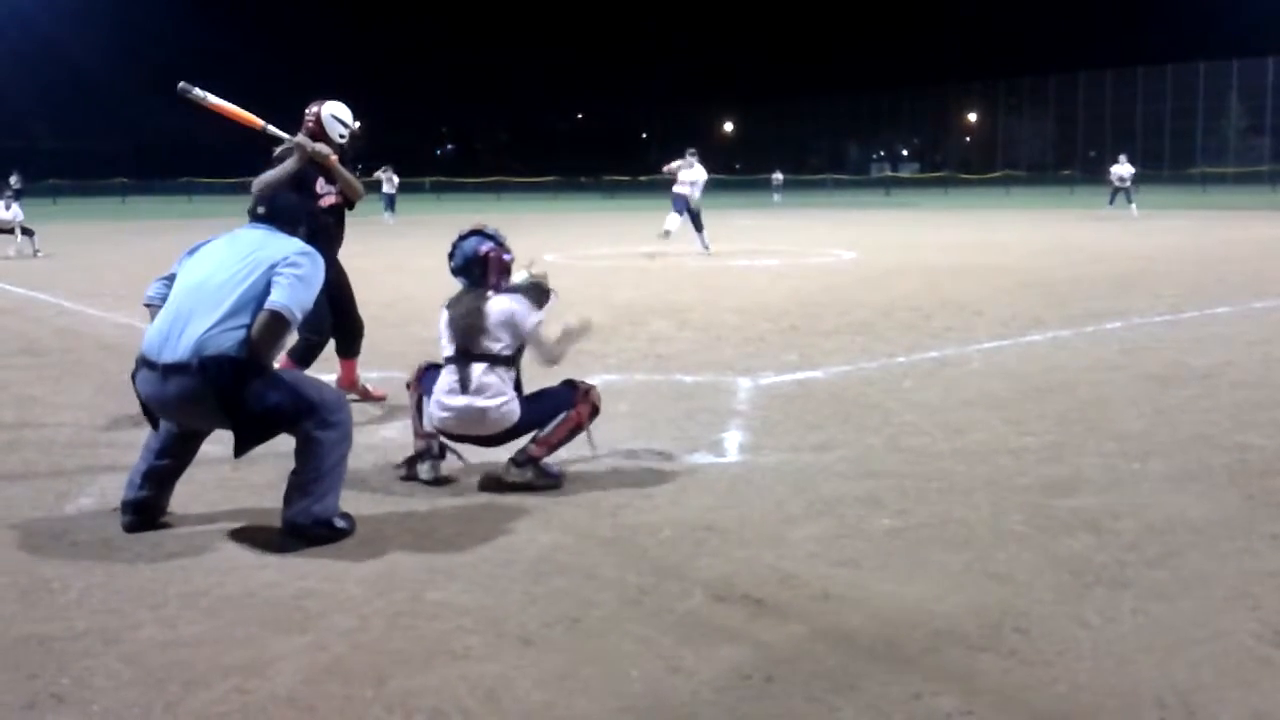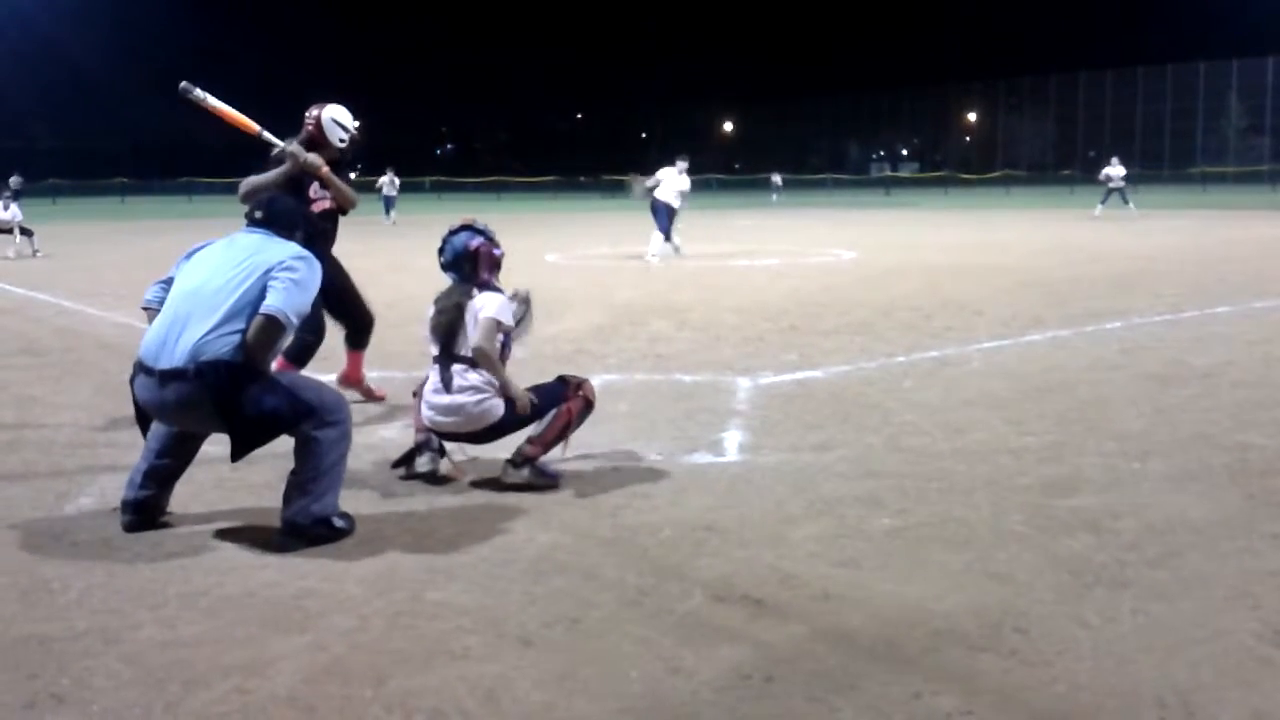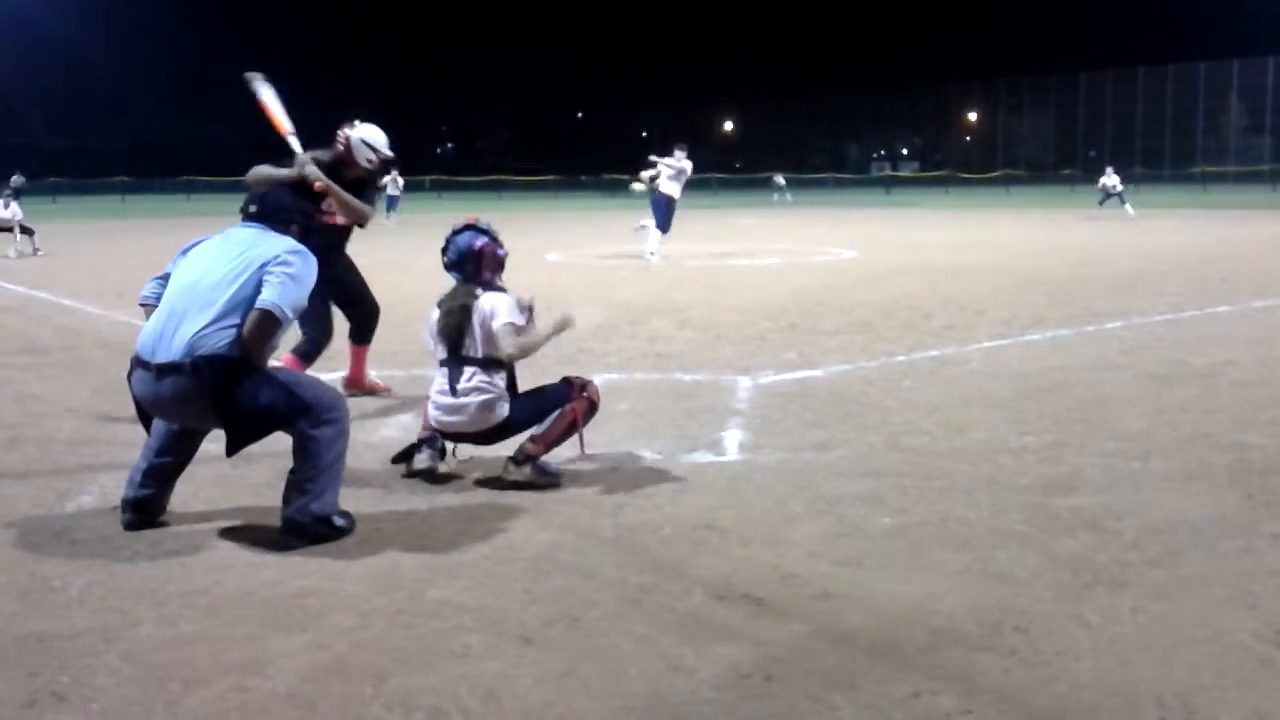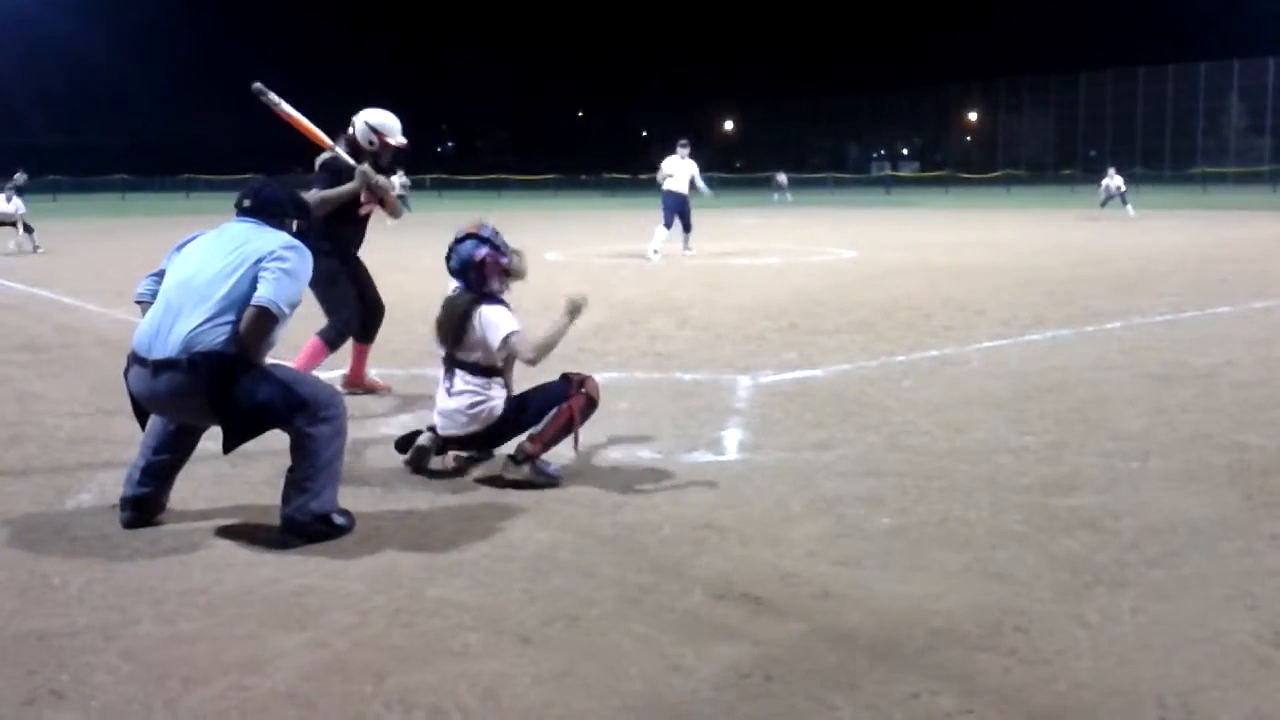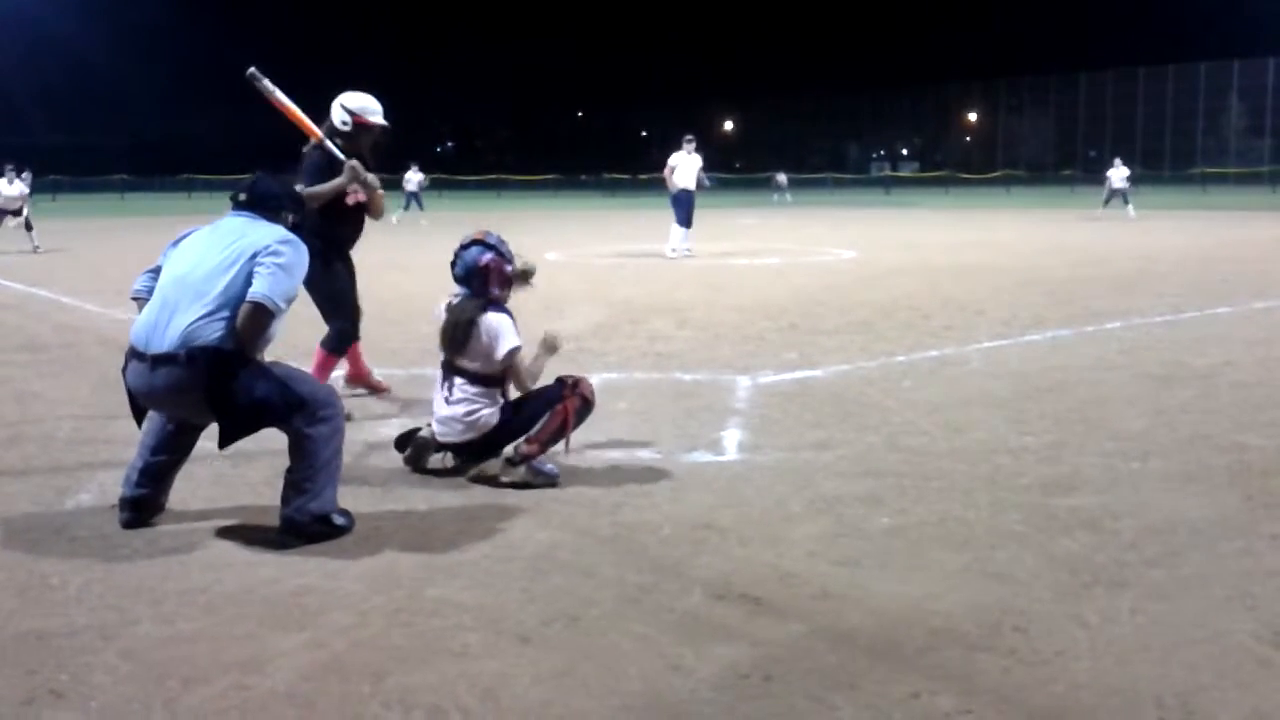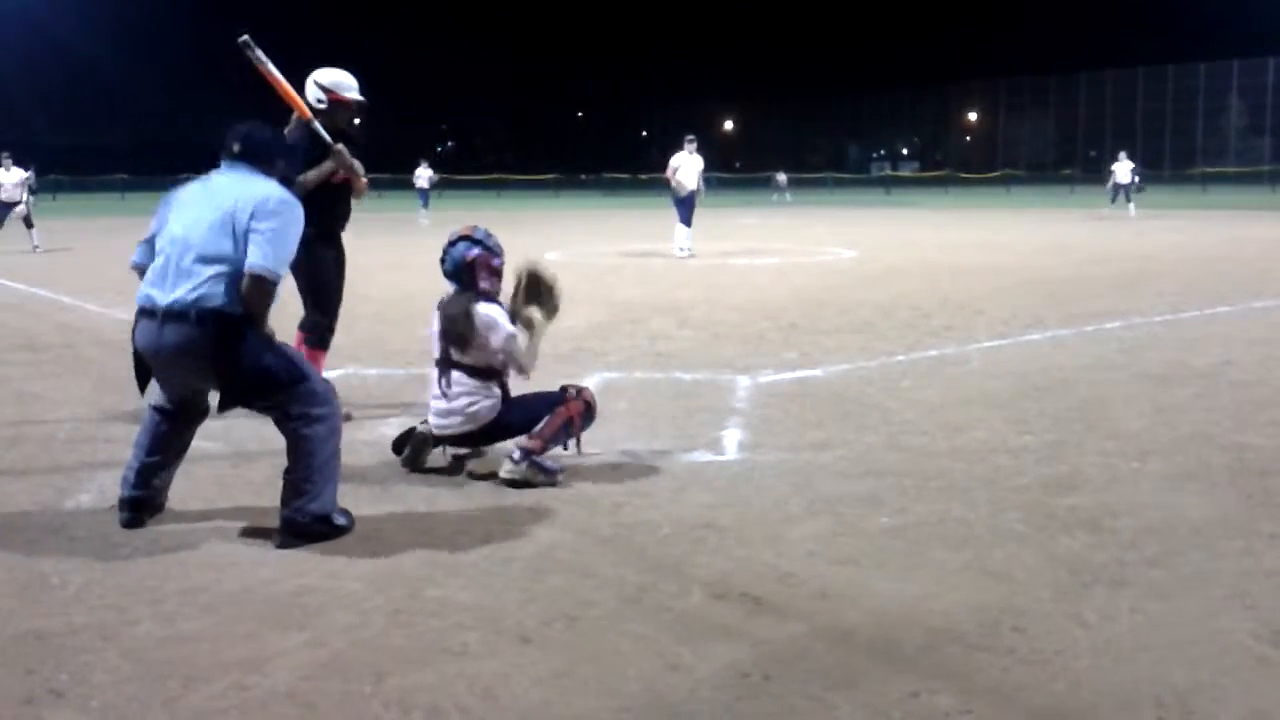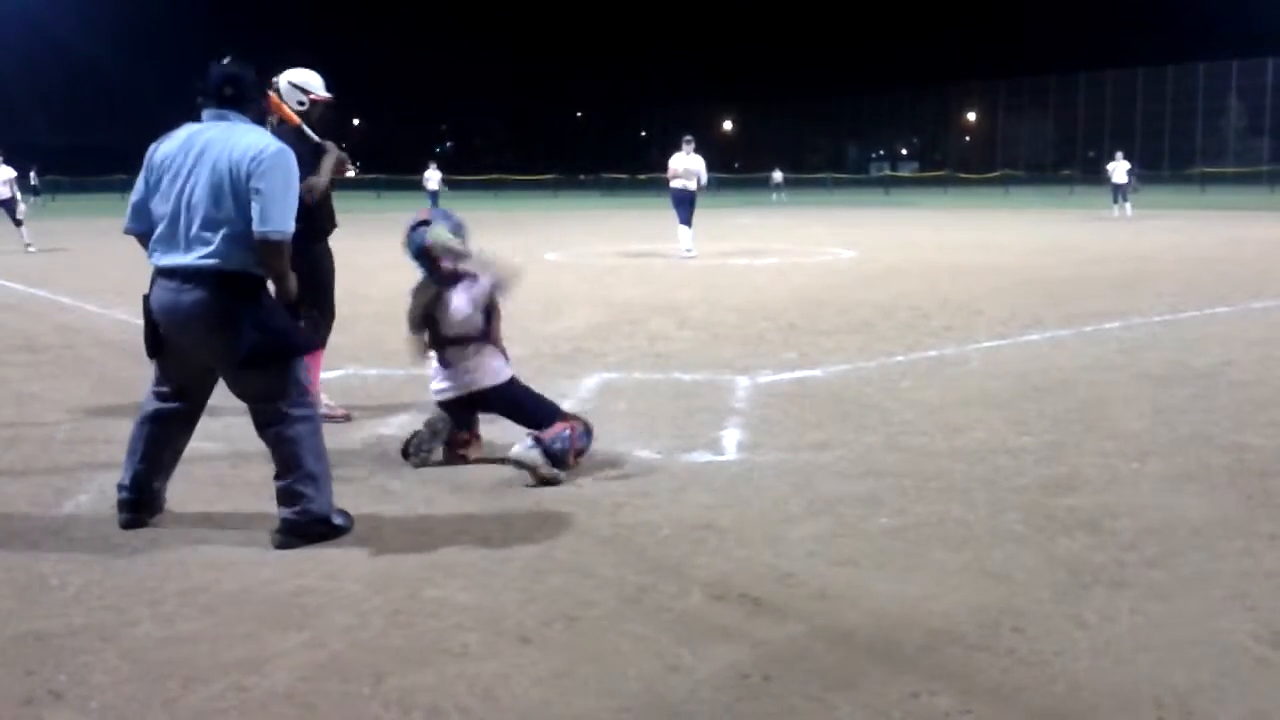
dt=0.3s
person 1, frame 1
left shoulder: (210, 245)
right shoulder: (301, 253)
left elbow: (156, 296)
right elbow: (277, 317)
right wrist: (254, 378)
left hip: (151, 376)
right hip: (210, 377)
left knee: (187, 411)
right knee: (329, 410)
left ankle: (140, 505)
right ankle: (311, 522)
person 1, frame 2
left shoulder: (206, 248)
right shoulder: (297, 258)
left elbow: (153, 300)
right elbow: (271, 320)
right wrist: (252, 375)
left hip: (148, 384)
right hip: (207, 385)
right knee: (328, 411)
left ankle: (141, 504)
right ankle: (309, 520)
person 1, frame 3
left shoulder: (203, 244)
right shoulder: (292, 253)
left elbow: (151, 297)
right elbow: (266, 315)
right wrist: (250, 370)
left hip: (145, 379)
right hip: (203, 380)
left knee: (188, 395)
right knee: (325, 409)
left ankle: (141, 502)
right ankle: (309, 519)
person 1, frame 4
left shoulder: (197, 240)
right shoulder: (287, 248)
left elbow: (147, 293)
right elbow: (262, 313)
right wrist: (248, 366)
left hip: (142, 376)
right hip: (200, 377)
left knee: (184, 402)
right knee: (323, 406)
left ankle: (140, 500)
right ankle: (309, 517)
person 1, frame 5
left shoulder: (194, 235)
right shoulder: (283, 242)
left elbow: (143, 291)
right elbow: (257, 309)
right wrist: (245, 361)
left hip: (139, 372)
right hip: (197, 373)
left knee: (183, 404)
right knee: (320, 406)
left ankle: (138, 501)
right ankle: (309, 518)
person 1, frame 6
left shoulder: (183, 193)
right shoulder: (275, 199)
left elbow: (142, 261)
right elbow: (259, 278)
right wrist: (259, 330)
left hip: (150, 329)
right hip: (210, 331)
left knee: (176, 405)
right knee: (313, 404)
left ankle: (138, 500)
right ankle: (309, 518)
person 1, frame 7
left shoulder: (166, 145)
right shoulder: (267, 150)
left elbow: (138, 227)
right elbow: (271, 240)
right wrist: (285, 282)
left hip: (166, 293)
right hip: (228, 297)
left knee: (170, 402)
right knee: (287, 403)
left ankle: (137, 500)
right ankle: (307, 515)
person 2, frame 1
left shoulder: (331, 164)
right shoulder: (291, 159)
left elbow: (357, 195)
right elbow: (258, 191)
left wrist: (332, 163)
right wrist: (297, 159)
left hip: (326, 260)
left knee: (350, 325)
right knee: (316, 333)
left ankle: (349, 381)
person 2, frame 2
left shoulder: (334, 165)
right shoulder: (289, 160)
left elbow: (351, 202)
right elbow: (246, 193)
left wrist: (323, 172)
right wrist: (288, 169)
left hip: (321, 259)
left knee: (361, 319)
right knee: (311, 332)
left ankle: (353, 376)
person 2, frame 3
left shoulder: (365, 181)
right shoulder: (314, 165)
left elbow: (364, 216)
right elbow: (254, 177)
left wrist: (328, 185)
right wrist: (293, 173)
left hip: (333, 257)
left knee: (368, 311)
right knee: (318, 333)
left ankle: (356, 378)
person 2, frame 4
left shoulder: (372, 169)
right shoulder: (336, 167)
left elbow: (396, 212)
right elbow: (311, 205)
left wrist: (386, 192)
right wrist: (355, 186)
left hip: (343, 253)
right hip: (319, 253)
left knee: (372, 309)
right knee: (344, 320)
left ankle: (356, 376)
person 2, frame 5
left shoulder: (359, 161)
right shoulder: (321, 157)
left elbow: (376, 213)
right elbow: (299, 200)
left wrist: (372, 190)
right wrist: (344, 181)
left hip: (336, 251)
right hip: (314, 252)
left knee: (349, 314)
right knee: (343, 324)
left ankle: (358, 372)
person 2, frame 6
left shoulder: (339, 139)
right shoulder: (301, 138)
left elbow: (357, 192)
right elbow: (288, 188)
left wrist: (354, 172)
right wrist: (328, 165)
left hip: (328, 238)
right hip: (307, 239)
left knee: (321, 311)
right knee: (324, 315)
person 2, frame 7
left shoulder: (289, 136)
right shoulder: (295, 140)
right elbow: (311, 190)
left wrist: (334, 164)
right wrist: (329, 160)
left hip: (289, 237)
right hip: (305, 237)
right knee: (319, 314)
right ankle: (310, 397)
person 3, frame 1
left shoulder: (450, 309)
right shoulder: (513, 303)
right elbow: (550, 356)
right wrist: (570, 333)
left hip: (445, 420)
right hip: (496, 422)
left knee: (426, 373)
right knee: (587, 396)
left ankle: (425, 454)
right ankle: (525, 464)
person 3, frame 2
left shoulder: (440, 304)
right shoulder: (493, 299)
right elbow: (480, 346)
right wrist: (512, 387)
left hip: (436, 419)
right hip: (482, 418)
left knee: (428, 384)
right knee: (581, 391)
left ankle: (426, 448)
right ankle: (522, 463)
person 3, frame 3
left shoulder: (442, 307)
right shoulder: (497, 300)
right elbow: (510, 350)
right wrist: (553, 328)
left hip: (444, 420)
right hip: (487, 419)
right knee: (585, 392)
left ankle: (428, 446)
right ankle: (524, 461)
person 3, frame 4
left shoulder: (454, 300)
right shoulder: (492, 312)
right elbow: (530, 354)
left wrist: (509, 274)
right wrist: (567, 317)
left hip: (448, 423)
right hip: (481, 423)
right knee: (585, 389)
left ankle: (434, 440)
right ankle: (523, 459)
person 3, frame 5
left shoulder: (452, 306)
right shoulder: (496, 319)
right elbow: (525, 383)
left wrist: (510, 283)
right wrist: (544, 352)
left hip: (447, 428)
right hip: (478, 431)
right knee: (580, 390)
left ankle: (433, 439)
right ankle: (521, 461)
person 3, frame 6
left shoulder: (445, 308)
right shoulder: (488, 311)
right elbow: (524, 367)
left wrist: (520, 322)
right wrist: (536, 329)
left hip: (443, 420)
right hip: (478, 418)
right knee: (582, 400)
left ankle: (431, 436)
right ankle: (524, 457)
person 3, frame 7
left shoulder: (422, 297)
right shoulder: (471, 288)
left elbow: (421, 350)
left hip: (448, 394)
right hip: (491, 385)
left knee: (462, 444)
right knee: (577, 432)
left ankle: (447, 432)
right ankle: (537, 447)
